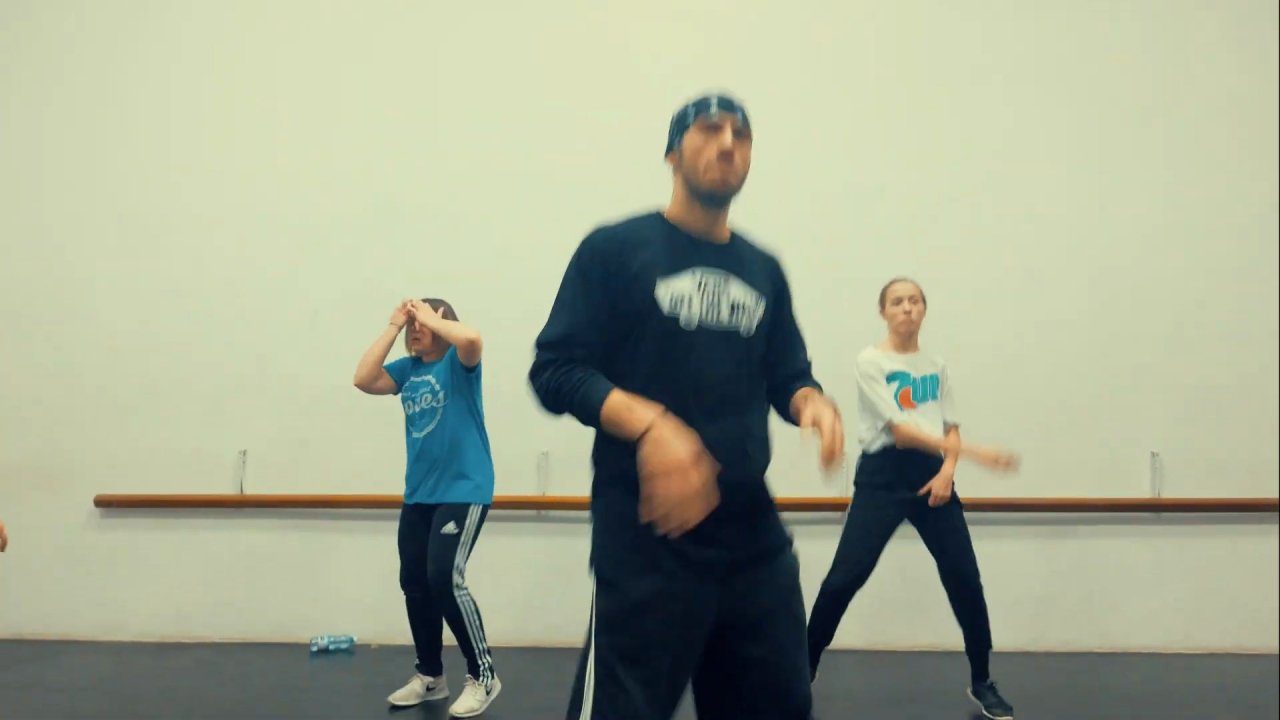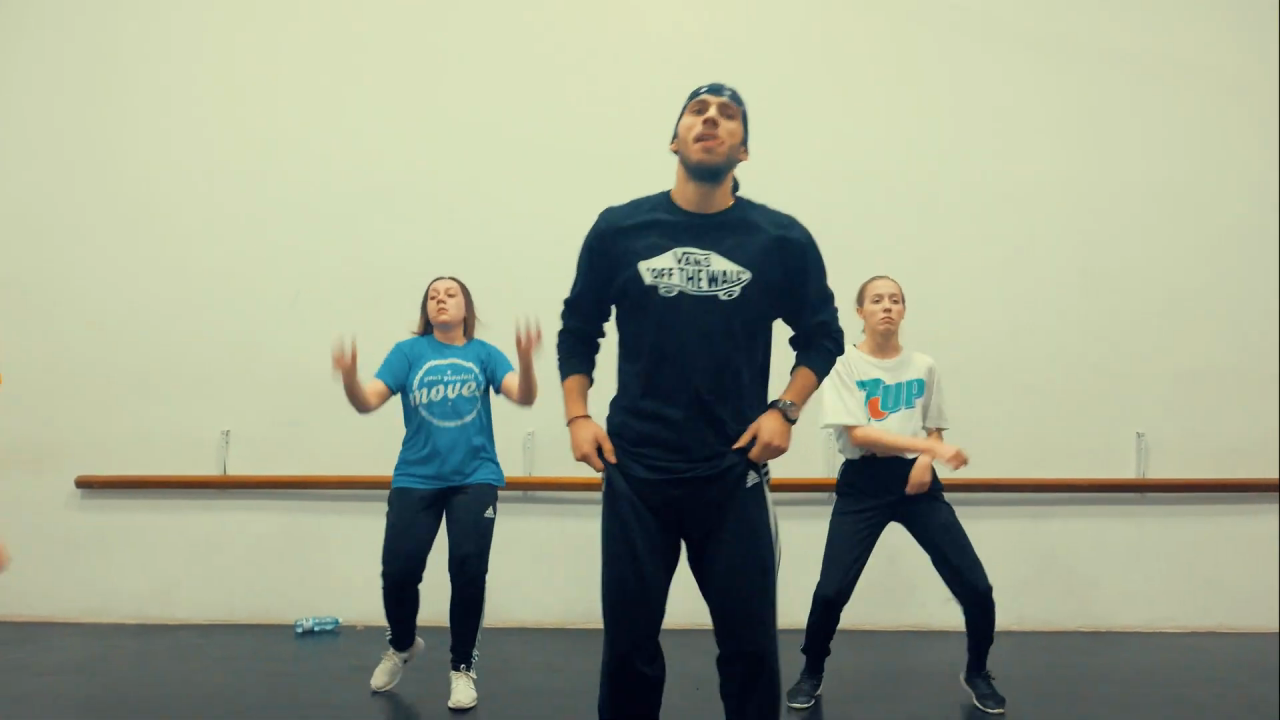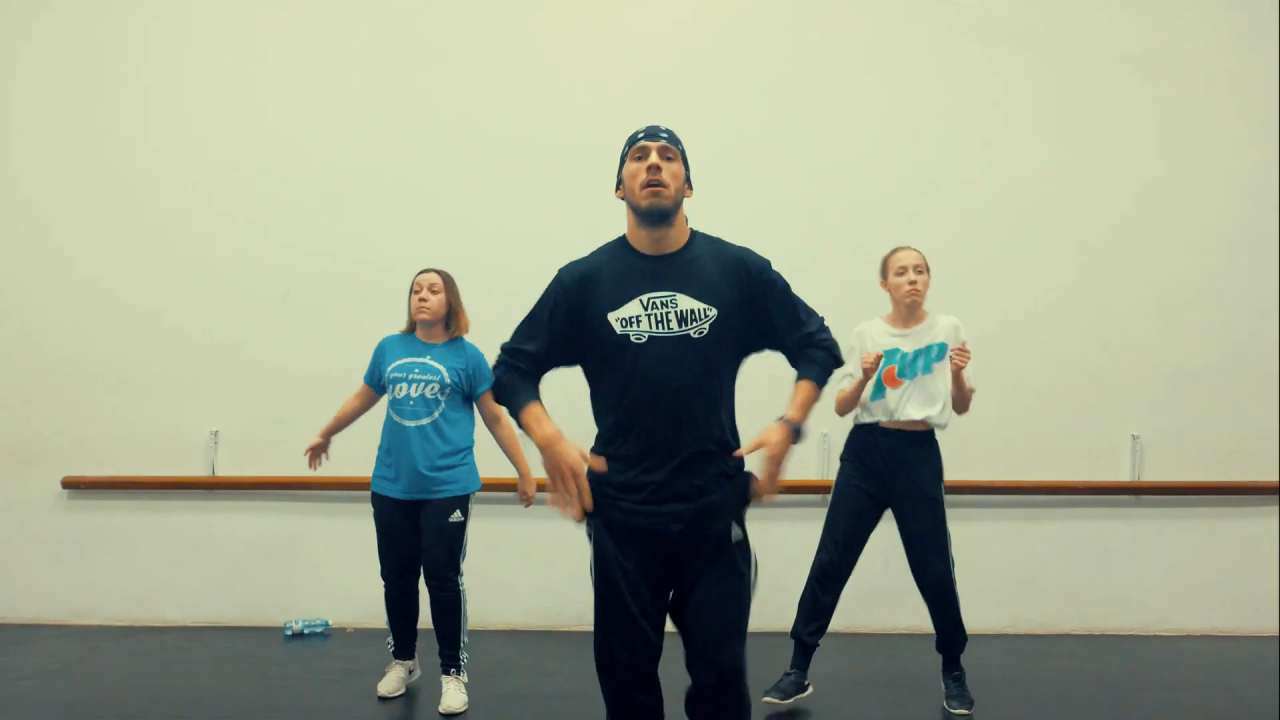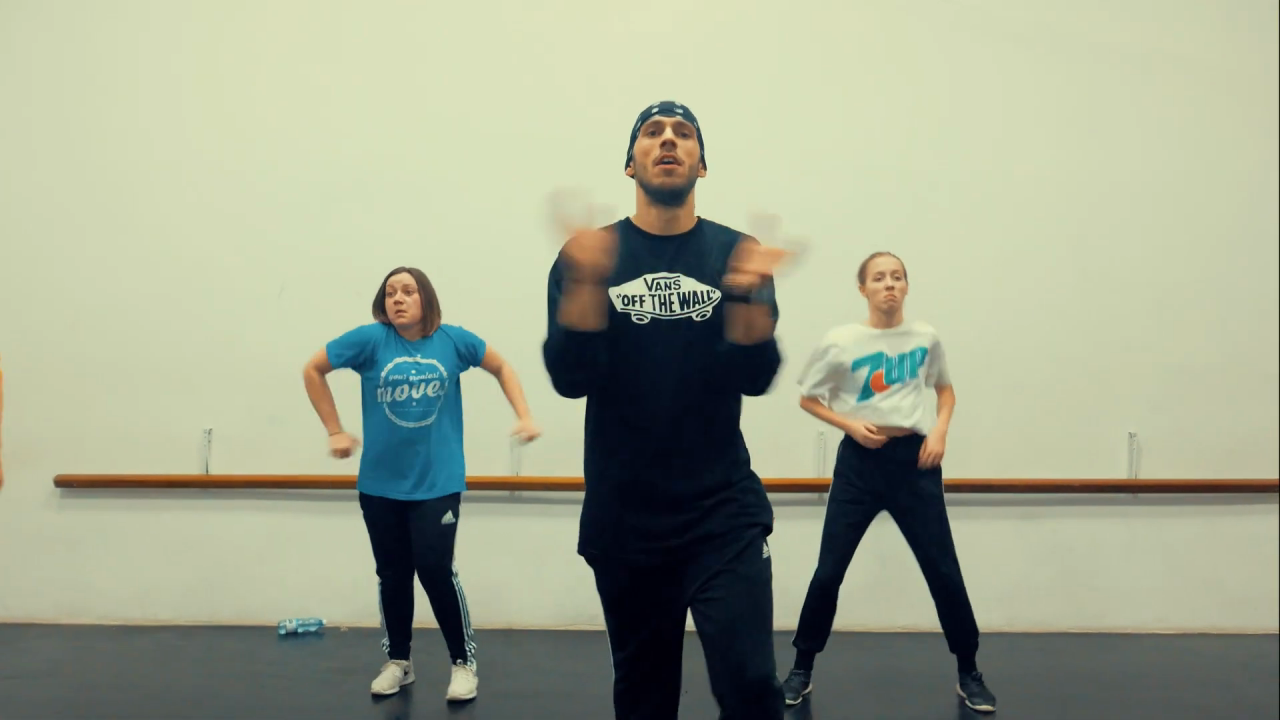
dt=0.5s
person 1, frame 1
left shoulder: (763, 270)
right shoulder: (616, 250)
left elbow: (786, 378)
right elbow: (557, 372)
left wrist: (817, 408)
right wrist: (652, 428)
left hip: (754, 543)
right hip: (647, 543)
person 1, frame 2
left shoulder: (782, 239)
right shoulder: (618, 229)
left elbow: (822, 334)
right elbow: (578, 329)
left wrist: (786, 409)
right wrist: (578, 415)
left hip: (733, 475)
right hip: (637, 474)
left knee: (751, 647)
right knee: (629, 646)
person 1, frame 3
left shoulder: (738, 270)
right shoulder: (582, 280)
left elbow: (818, 348)
right elbow: (511, 374)
left wrist: (789, 424)
right wrist: (550, 441)
left hip: (714, 510)
right hip: (622, 517)
person 1, frame 4
left shoulder: (734, 252)
right shoulder: (591, 255)
left elbow: (756, 377)
right elbow: (569, 377)
left wrist: (753, 295)
right wrist: (585, 279)
left hip: (724, 511)
right hip: (622, 517)
person 2, frame 1
left shoulder: (936, 365)
right shoulder: (871, 361)
left elbow: (949, 429)
right elbow: (901, 428)
left wrist: (949, 471)
right wrist: (975, 453)
left hip: (929, 474)
right hip: (882, 475)
left knee: (965, 583)
right knee: (842, 580)
left ankle: (981, 682)
right ankle: (803, 671)
person 2, frame 2
left shoulder: (923, 366)
right shoulder: (842, 362)
left elbow: (935, 431)
right elbow: (854, 431)
left wrist: (927, 460)
right wrist: (932, 448)
left hip: (914, 481)
right hip: (862, 483)
left knee: (975, 586)
right knee: (832, 590)
left ankle: (977, 672)
right ankle: (812, 673)
person 2, frame 3
left shoulder: (949, 329)
right shoulder: (864, 332)
left elbow: (962, 406)
right elbow: (842, 403)
left wrist: (960, 377)
right wrist: (860, 379)
left hip: (917, 455)
right hip: (865, 452)
left knee: (935, 574)
right knee: (830, 565)
left ankle: (953, 672)
right ankle: (798, 670)
person 2, frame 4
left shoulder: (926, 337)
right shoulder: (840, 342)
left elbow: (945, 388)
right elbow: (809, 399)
left wrist: (940, 431)
right wrist: (850, 424)
left hip: (914, 462)
right hip: (859, 463)
left knee: (945, 574)
right knee: (828, 572)
left ankle: (968, 673)
right ankle: (802, 668)
person 3, frame 1
left shoulder: (460, 363)
right shoulder: (408, 370)
left elbow: (469, 338)
right elbow: (363, 380)
left wrist: (430, 317)
right wrist: (391, 328)
left hip: (462, 491)
right hip: (419, 495)
left knee: (445, 579)
right knee: (415, 585)
left ankle: (483, 677)
right ankle: (430, 675)
person 3, frame 2
left shoulder: (484, 353)
right shoulder: (408, 351)
left elbow: (524, 397)
right elbow: (367, 402)
left wrist: (527, 363)
right wrist: (348, 378)
left hip: (474, 479)
right hip: (415, 480)
left knee: (469, 572)
right knee: (399, 573)
left ankle: (463, 669)
right ankle: (401, 646)
person 3, frame 3
left shoulder: (466, 356)
right shoulder: (389, 348)
left elbow: (496, 419)
right elbow: (362, 400)
left wrist: (524, 473)
right wrist: (324, 437)
left hip: (447, 485)
right hip: (391, 485)
left knee: (443, 576)
right knee: (397, 577)
left ankle: (453, 673)
right ankle: (402, 660)
person 3, frame 4
left shoulder: (453, 340)
right shoulder: (369, 339)
left elbow: (500, 366)
right elbow: (313, 370)
left wrist: (524, 416)
right wrist: (335, 432)
left hip: (437, 483)
right hip: (380, 484)
left knee: (436, 571)
right knee: (393, 574)
left ankle: (464, 662)
right ankle: (398, 661)
